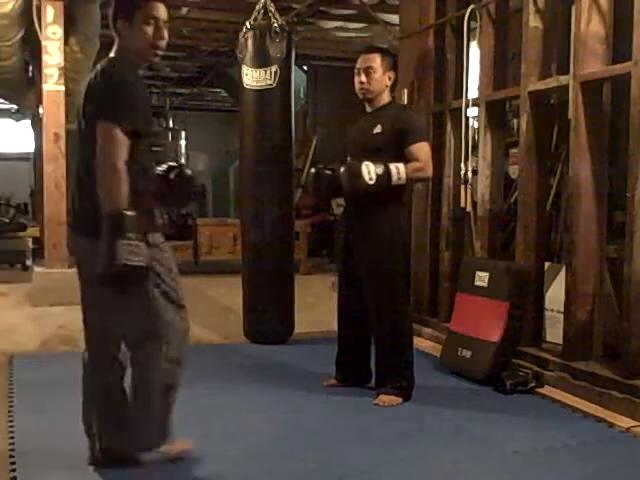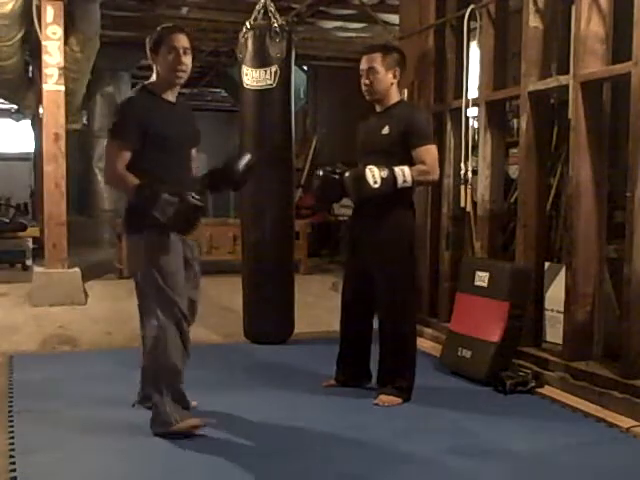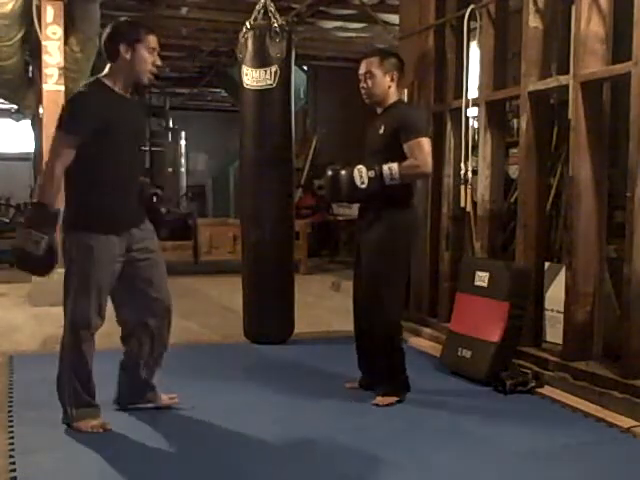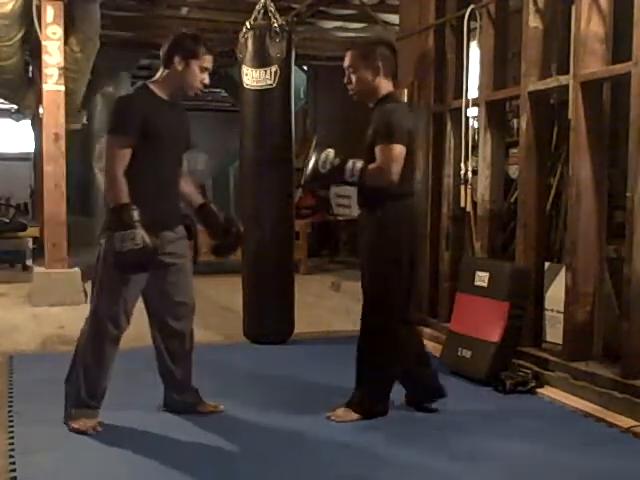
dt=1s
person 1, frame 1
left shoulder: (101, 79)
right shoulder: (123, 83)
right elbow: (111, 165)
right wrist: (122, 232)
left hip: (89, 232)
right hip: (116, 233)
left knee: (103, 342)
right knee: (162, 330)
left ankle: (106, 442)
right ankle: (147, 438)
person 1, frame 2
left shoulder: (185, 114)
right shoulder: (135, 108)
right elbow: (113, 172)
left wrist: (216, 179)
right wrist: (154, 201)
left hip: (179, 228)
right hip: (150, 229)
left knee: (179, 310)
right knee: (168, 315)
left ankle: (155, 391)
right ankle: (169, 412)
person 1, frame 3
left shoulder: (134, 106)
right shoulder: (87, 101)
right elbow: (55, 168)
left wrist: (149, 197)
right wrist: (42, 222)
left hip: (136, 227)
right hip: (94, 232)
left knee: (155, 307)
right knee: (84, 321)
left ankle: (137, 389)
right ankle: (80, 407)
person 1, frame 4
left shoulder: (178, 115)
right shoulder: (133, 105)
right elbow: (115, 172)
left wrist: (208, 213)
right wrist: (128, 226)
left hip: (171, 232)
right hip: (131, 231)
left knee: (178, 315)
right knee: (108, 319)
left ankle: (181, 394)
right ankle: (82, 406)
person 2, frame 1
left shoulder: (403, 119)
right shoulder: (357, 126)
left elbow: (424, 168)
left wrist: (382, 173)
right wrist: (335, 181)
left hip: (387, 221)
right hip: (354, 219)
left knee: (389, 303)
right knee: (351, 300)
left ankle: (396, 382)
right ankle: (351, 371)
person 2, frame 2
left shoulder: (412, 118)
right shoulder: (367, 124)
left elbow: (430, 171)
left wrist: (387, 176)
right wrist: (342, 182)
left hip: (394, 222)
right hip: (363, 220)
left knee: (395, 304)
right knee: (354, 301)
left ankle: (397, 383)
right ankle: (352, 371)
person 2, frame 3
left shoulder: (408, 117)
right shoulder: (377, 123)
left elbow: (423, 165)
left wrist: (376, 175)
right wrist: (352, 182)
left hip: (393, 219)
right hip: (371, 217)
left knee: (382, 301)
right knee: (365, 300)
left ankle: (394, 382)
right ankle: (373, 374)
person 2, frame 4
left shoulder: (391, 114)
right shoulder: (385, 112)
left elbow: (388, 172)
left wrist: (340, 168)
right wrist: (342, 169)
left hip: (389, 221)
right hip: (385, 220)
left knee: (380, 312)
right knee: (392, 310)
left ankle: (369, 399)
right ankle: (423, 385)
